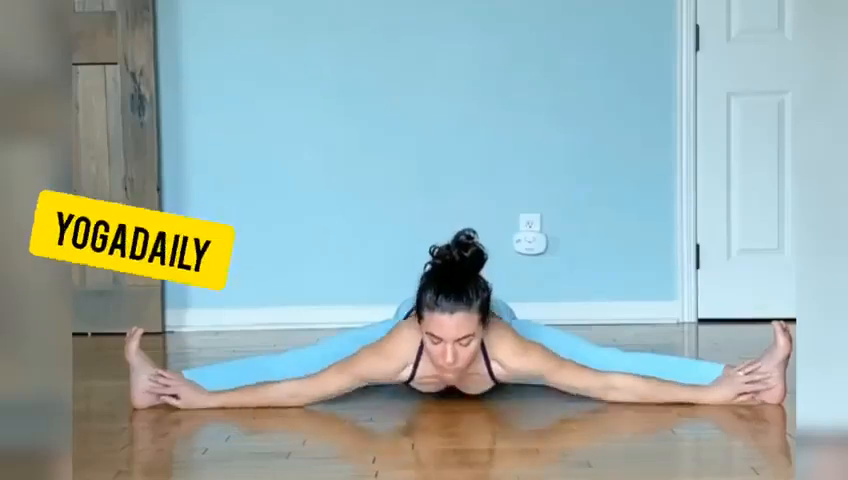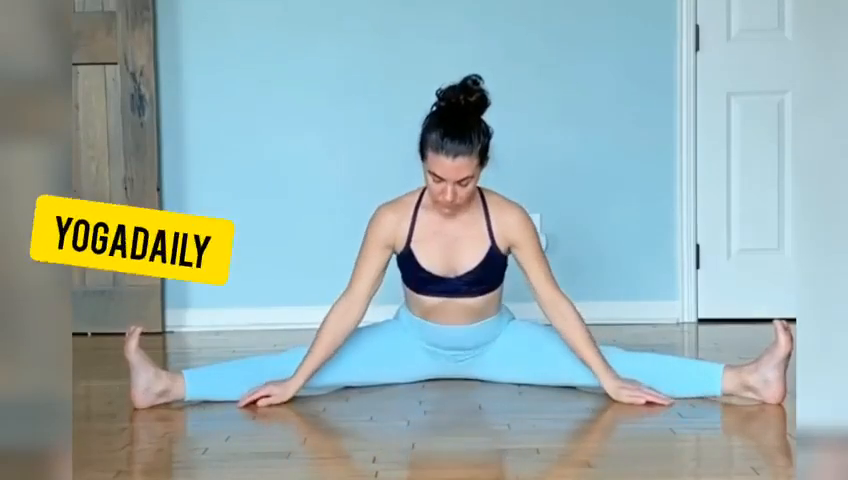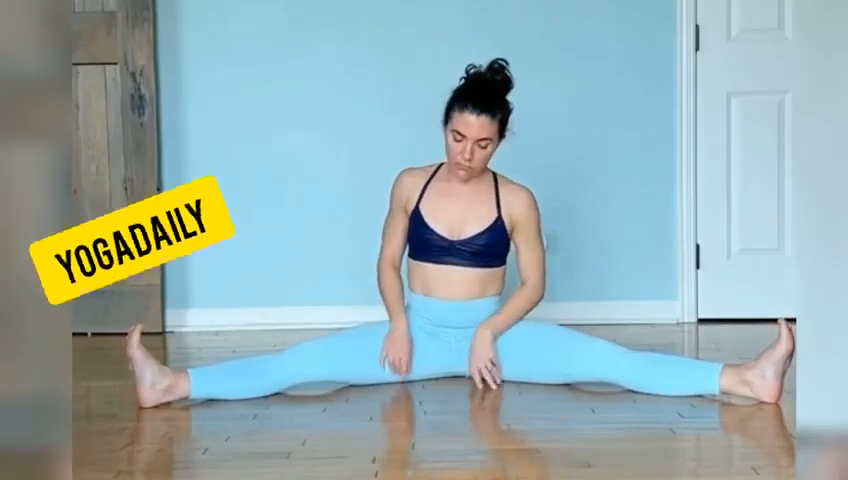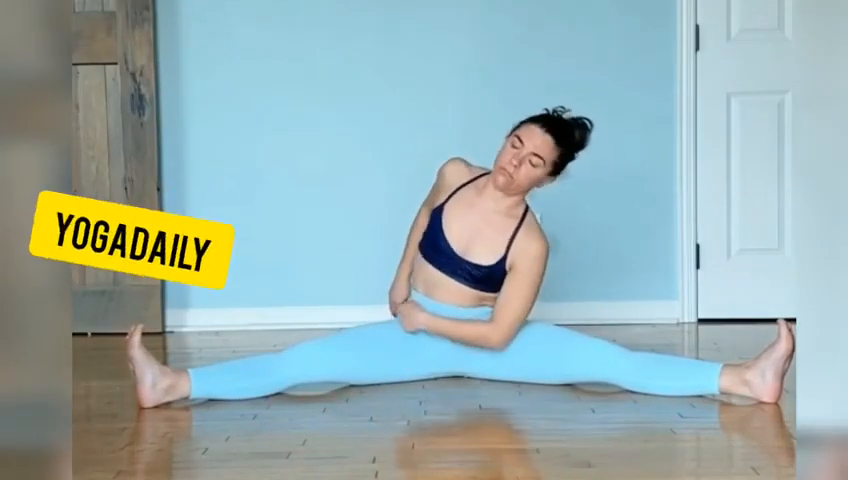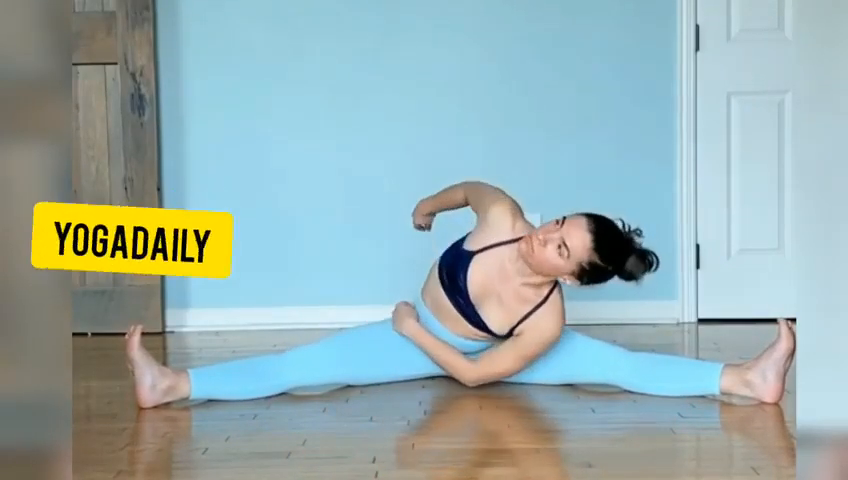
dt=1s
person 1, frame 1
left shoulder: (510, 348)
right shoulder: (396, 346)
left elbow: (612, 381)
right elbow: (298, 385)
left wrist: (713, 392)
right wrist: (204, 397)
left hip: (506, 328)
right hip: (407, 326)
left knee: (608, 355)
right knee: (297, 358)
left ankle: (744, 376)
right ankle: (166, 381)
person 1, frame 2
left shoulder: (508, 218)
right shoulder: (392, 218)
left elbow: (555, 301)
right elbow: (351, 305)
left wrist: (609, 382)
right wrist: (294, 381)
left hip: (494, 343)
right hip: (413, 342)
left knee: (610, 364)
right knee: (319, 368)
right ankle: (168, 384)
person 1, frame 3
left shoulder: (516, 199)
right shoulder: (410, 183)
left elbow: (534, 283)
right elbow: (388, 262)
left wrist: (489, 333)
right wrist: (398, 325)
left hip: (493, 332)
right hip: (419, 330)
left knee: (604, 360)
right knee: (304, 362)
left ankle: (743, 379)
right ankle: (175, 383)
person 1, frame 4
left shoulder: (530, 241)
right shoulder: (455, 174)
left elbow: (499, 336)
left wrist: (426, 320)
right wrist: (401, 276)
left hip: (482, 342)
right hip: (415, 332)
left knee: (608, 361)
right knee: (301, 363)
left ankle: (743, 380)
right ankle: (174, 383)
person 1, frame 5
left shoulder: (546, 323)
right shoulder: (503, 219)
left elbow: (475, 372)
right elbow: (473, 187)
left wrist: (411, 329)
right wrist: (428, 204)
left hip: (470, 356)
right hip: (417, 331)
left knee: (612, 364)
right knee: (302, 365)
right ankle: (174, 384)
